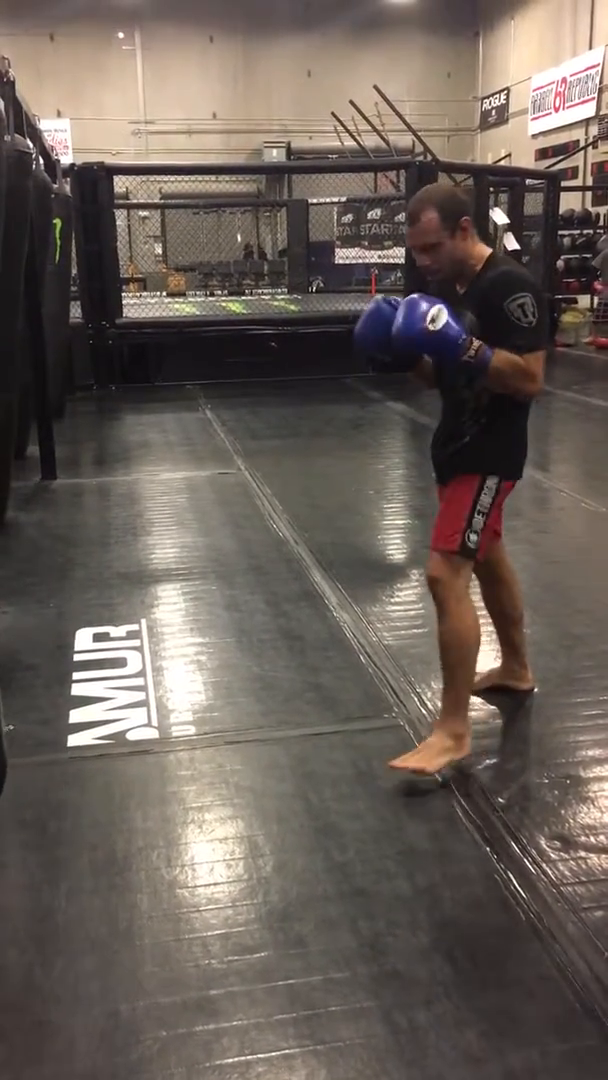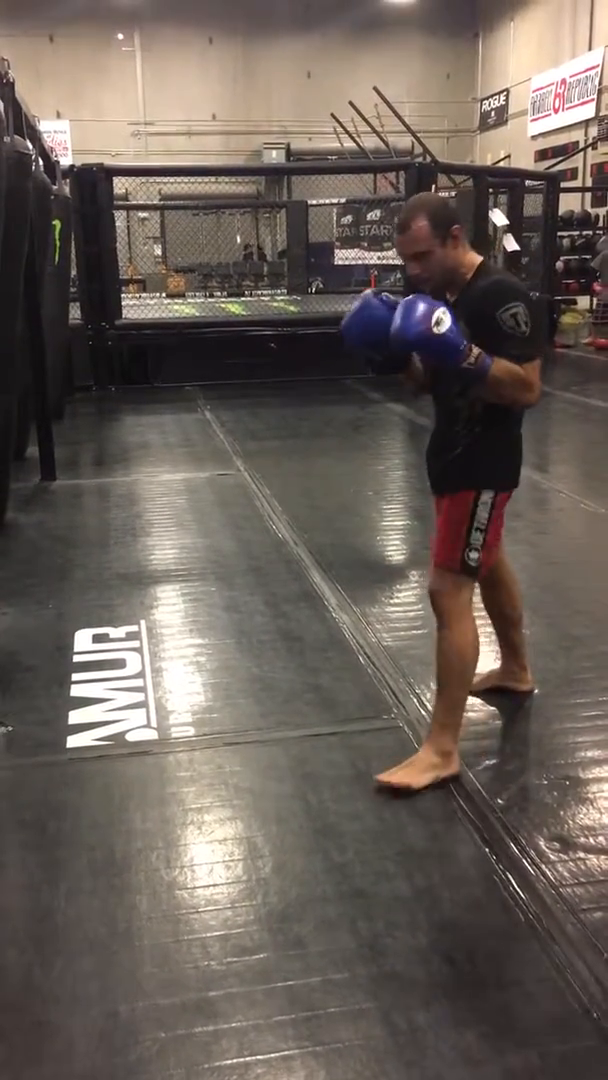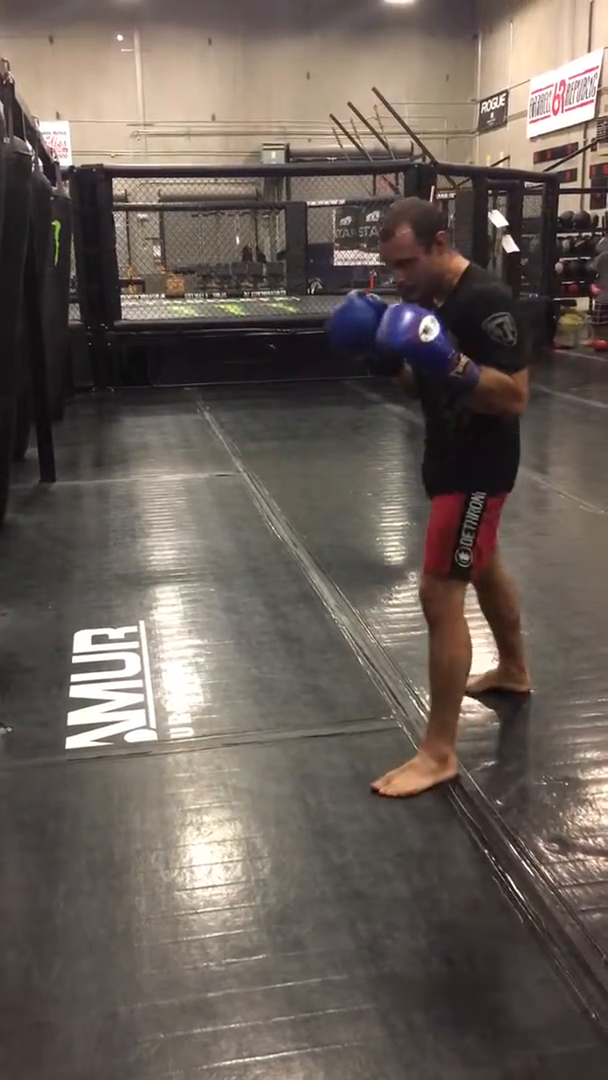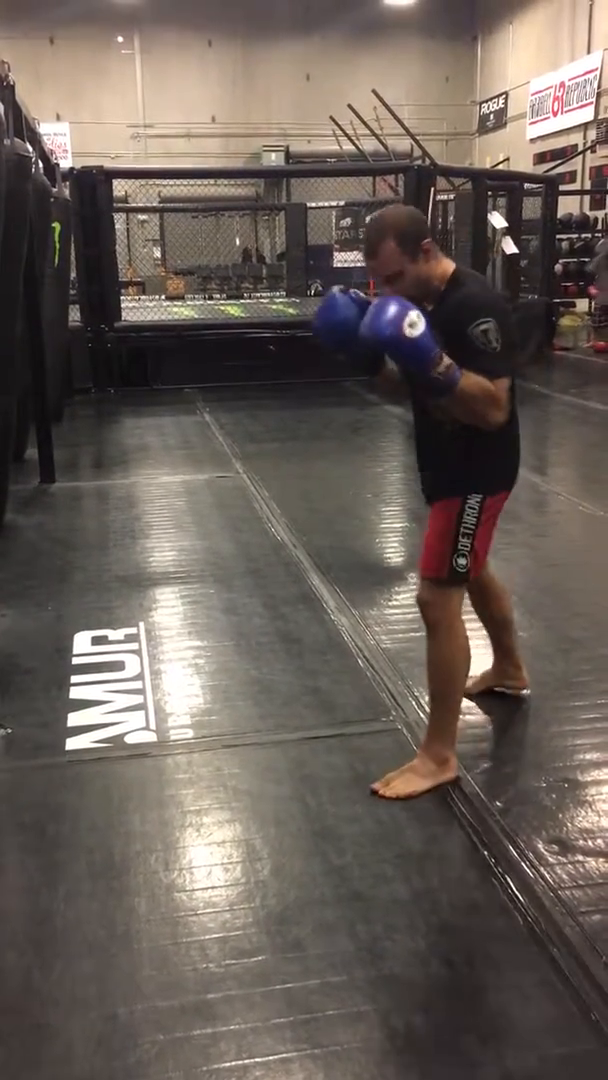
dt=0.1s
person 1, frame 1
left shoulder: (509, 287)
right shoulder: (443, 286)
left elbow: (530, 379)
left wrist: (462, 345)
right wrist: (403, 348)
left hip: (488, 453)
right hip: (458, 444)
left knee: (446, 575)
right knee: (487, 557)
left ankle: (452, 731)
right ankle: (515, 667)
person 1, frame 2
left shoulder: (501, 296)
right shoulder: (435, 293)
left elbow: (526, 389)
left wrist: (461, 352)
right wrist: (397, 350)
left hip: (483, 462)
right hip: (453, 453)
left knee: (447, 590)
right knee: (487, 561)
left ankle: (442, 746)
right ankle: (515, 669)
person 1, frame 3
left shoulder: (487, 302)
right shoulder: (426, 297)
left elbow: (515, 400)
left wrist: (448, 361)
right wrist: (383, 353)
left hip: (476, 468)
right hip: (452, 459)
left knee: (439, 593)
right knee: (483, 566)
left ankle: (439, 751)
right ankle: (513, 668)
person 1, frame 4
left shoulder: (474, 306)
right shoulder: (417, 300)
left elbow: (493, 408)
right elbow: (403, 385)
left wrist: (430, 361)
right wrist: (369, 351)
left hip: (475, 470)
right hip: (449, 461)
left knee: (437, 599)
right knee: (471, 570)
left ankle: (438, 755)
right ankle: (509, 669)
